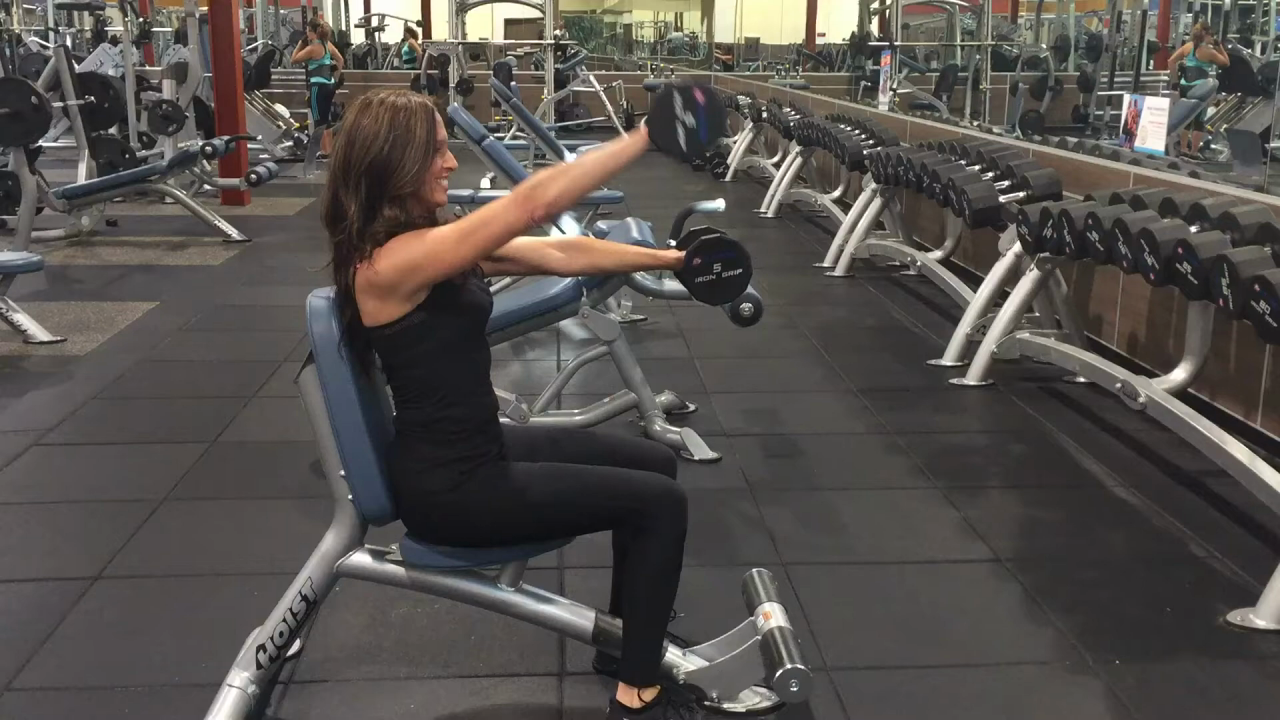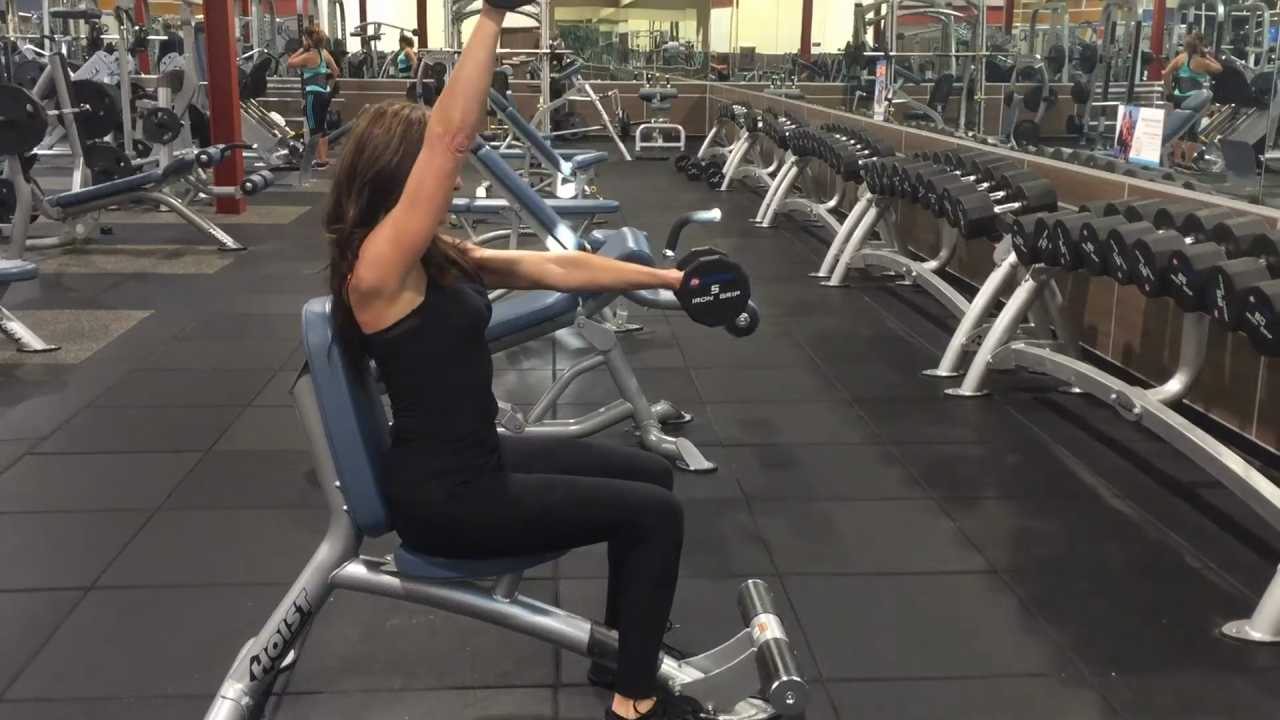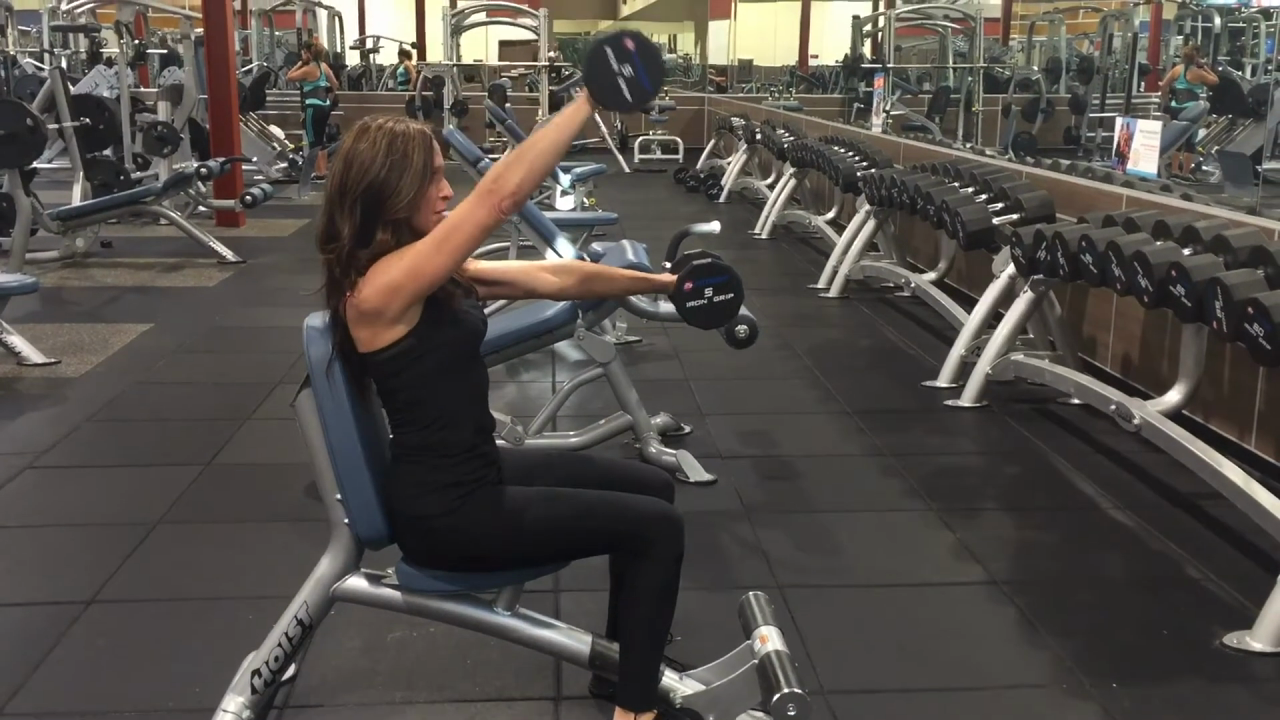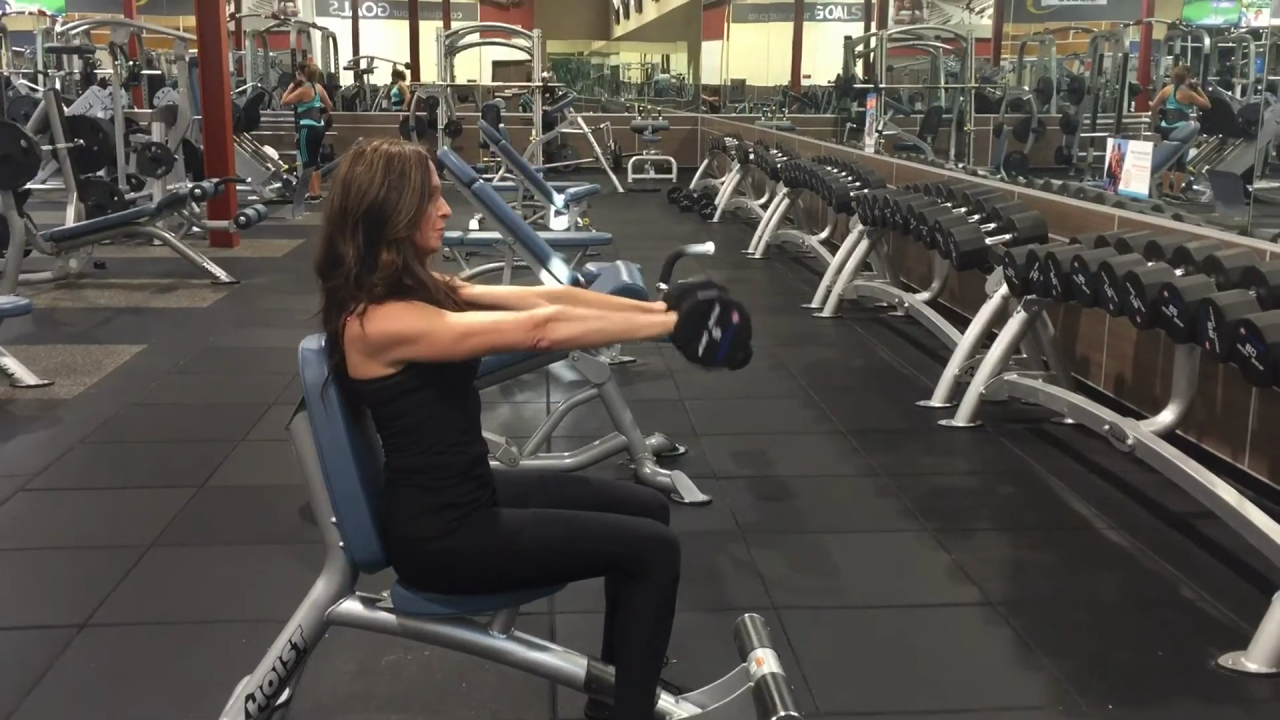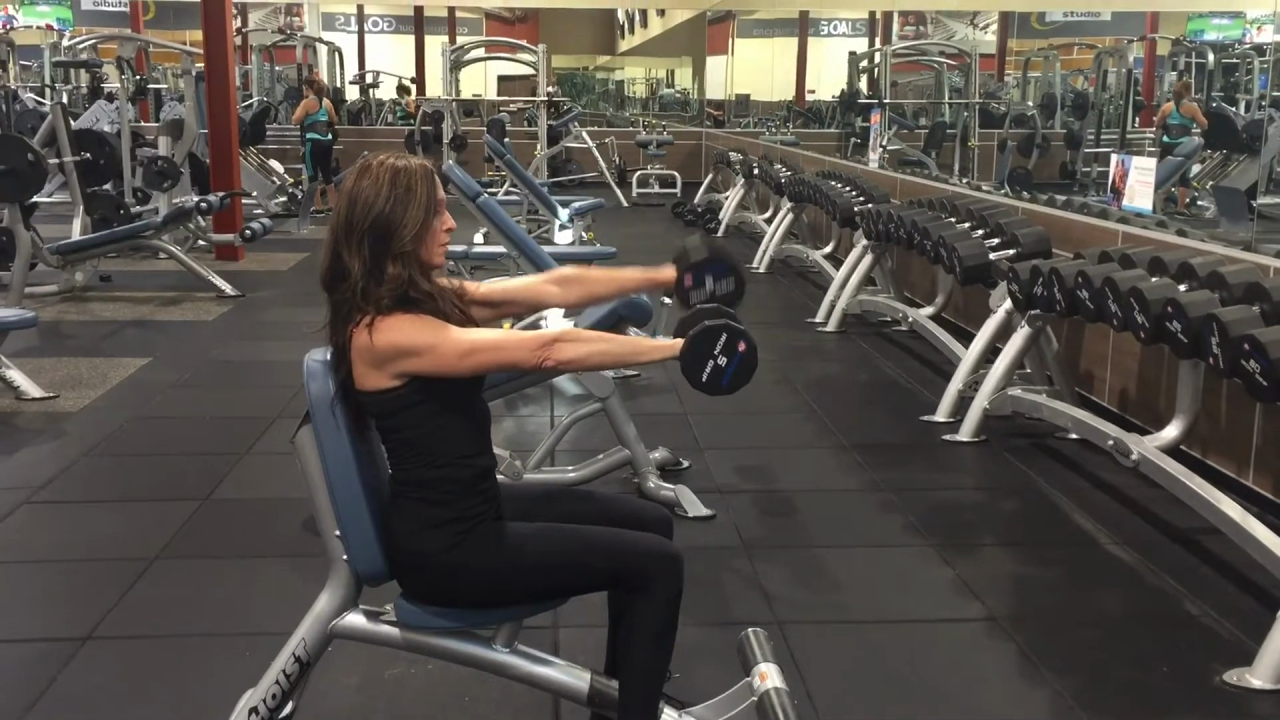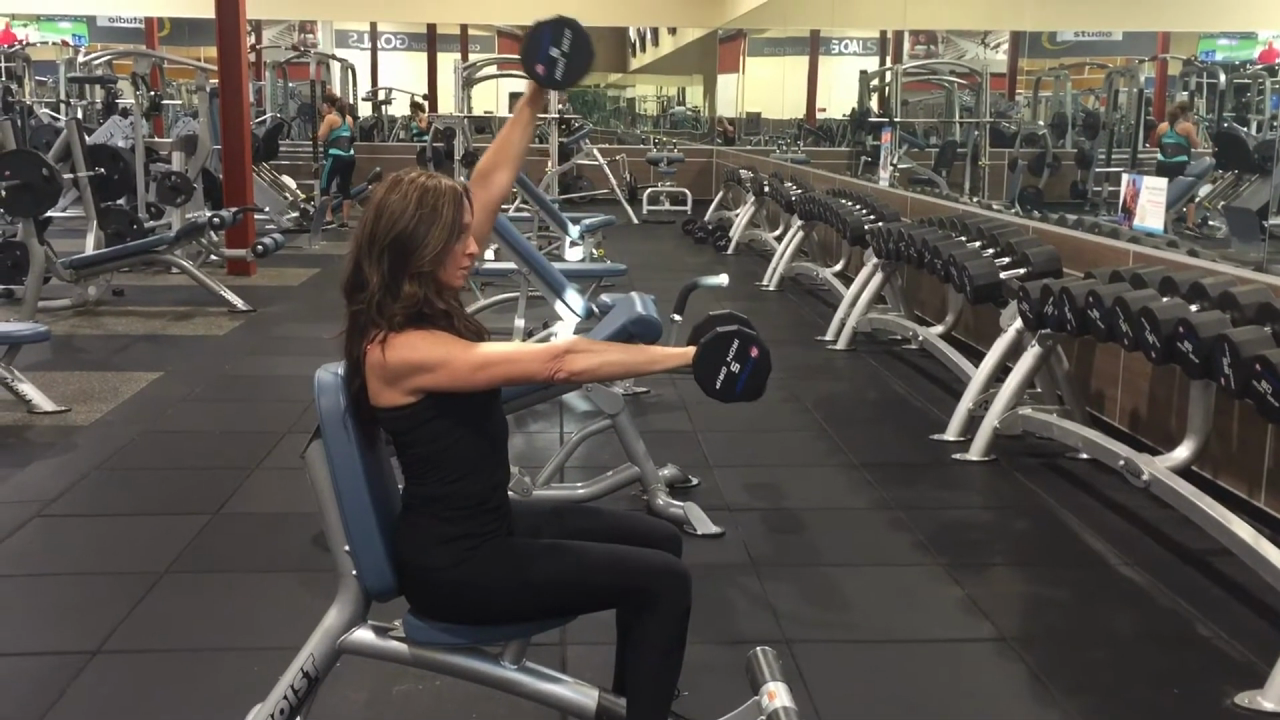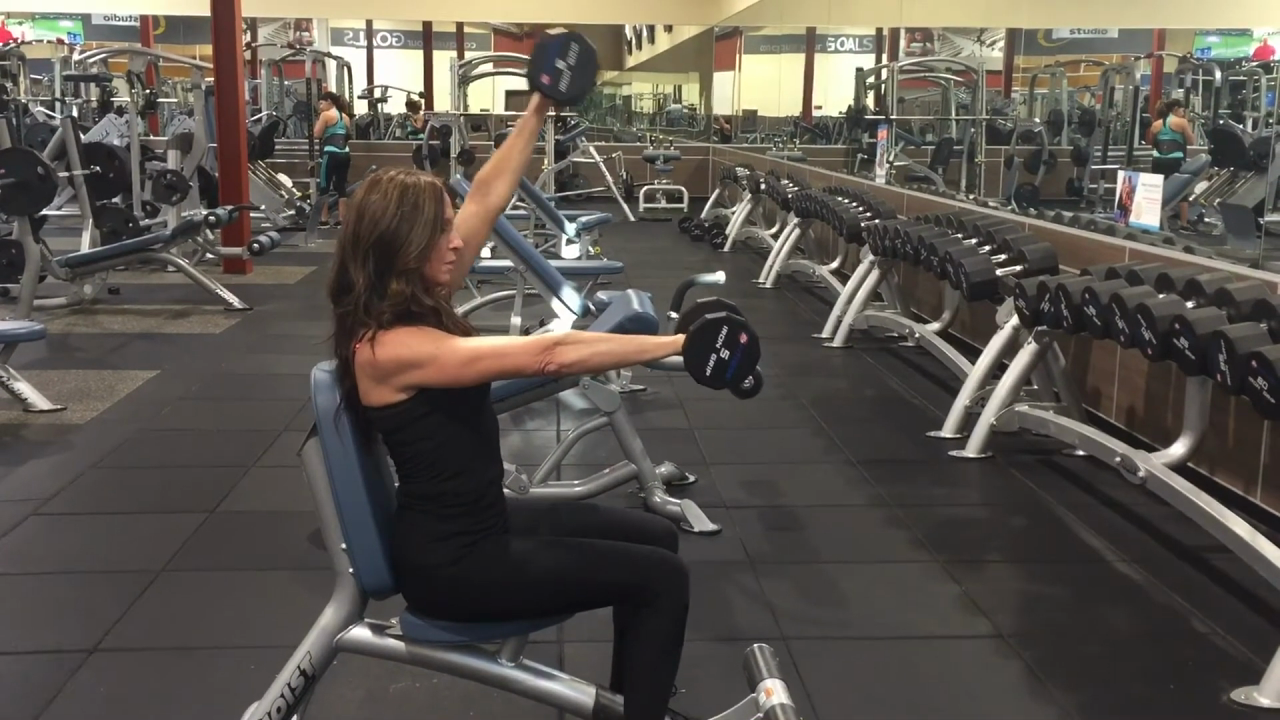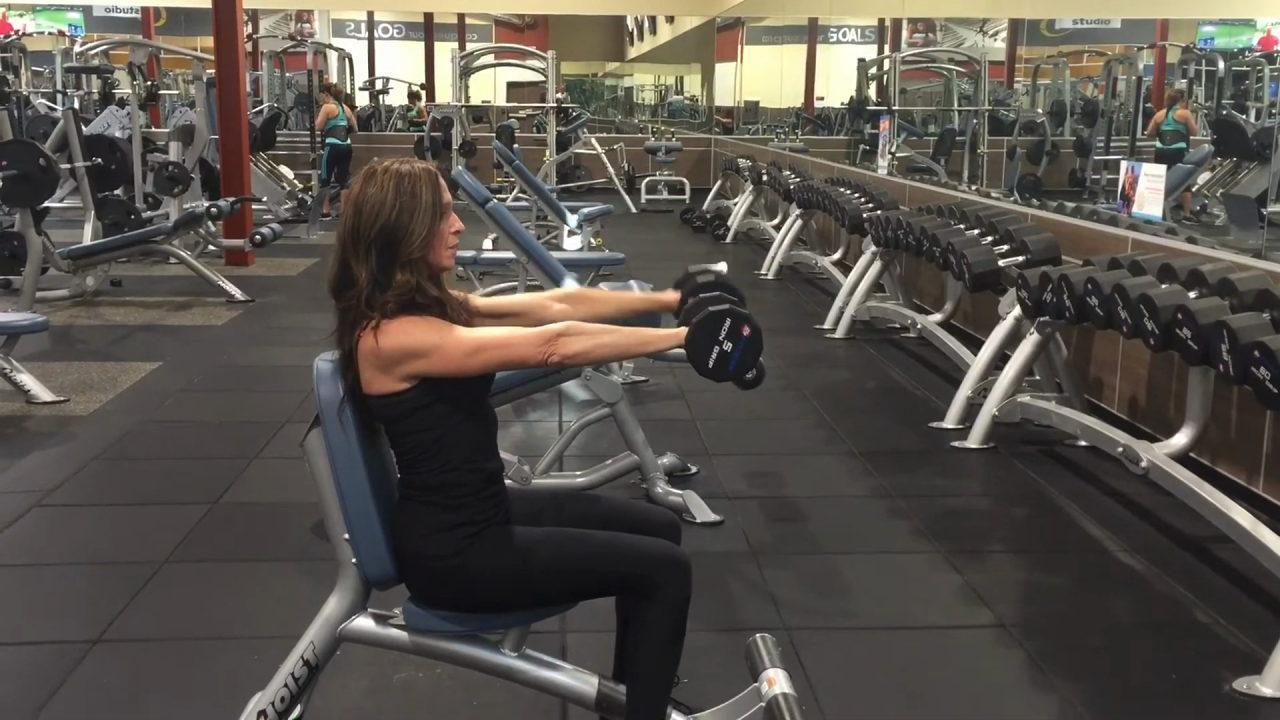
dt=0.7s
person 1, frame 1
left shoulder: (419, 244)
right shoulder: (389, 263)
left elbow: (555, 252)
right elbow: (532, 203)
left wrist: (669, 258)
right wrist: (641, 136)
left hip: (476, 449)
right hip: (447, 486)
left knee: (655, 465)
right knee: (661, 503)
left ankle: (629, 639)
person 1, frame 2
left shoulder: (435, 260)
right shoulder: (380, 268)
left elbow: (557, 267)
right elbow: (451, 140)
left wrist: (668, 279)
left hip: (475, 459)
right hip: (444, 496)
left knee: (651, 475)
right knee: (655, 513)
left ankle: (622, 647)
person 1, frame 3
left shoulder: (428, 275)
right shoulder: (379, 286)
left elbow: (550, 276)
right elbow: (498, 196)
left wrist: (659, 283)
right wrist: (587, 104)
left hip: (475, 471)
right hip: (445, 510)
left knee: (653, 488)
right knee: (658, 527)
left ankle: (623, 662)
person 1, frame 4
left shoulder: (415, 290)
right shoulder: (380, 322)
left elbow: (543, 297)
right elbow: (540, 329)
left wrist: (660, 308)
right wrist: (672, 322)
left hip: (470, 493)
right hip: (441, 534)
left knee: (647, 508)
right knee: (653, 548)
person 1, frame 5
left shoulder: (426, 297)
right shoulder: (384, 333)
left elbow: (553, 289)
right elbow: (545, 350)
left wrist: (662, 276)
right wrist: (677, 347)
left hip: (474, 505)
right hip: (445, 547)
left knee: (650, 525)
right knee: (657, 565)
person 1, frame 6
left shoulder: (424, 308)
right shoulder: (399, 350)
left elbow: (491, 186)
right elbow: (557, 362)
left wrist: (533, 100)
right wrist: (688, 355)
left hip: (483, 524)
right hip: (453, 563)
left knee: (658, 541)
right knee: (663, 581)
person 1, frame 7
left shoulder: (416, 304)
right shoulder: (388, 346)
left elbow: (489, 198)
right elbow: (547, 355)
left wrist: (537, 113)
right wrist: (678, 343)
left hip: (480, 519)
right hip: (450, 559)
left knee: (656, 539)
right knee: (662, 577)
person 1, frame 8
left shoulder: (429, 302)
right shoulder: (392, 336)
left elbow: (554, 305)
right elbow: (552, 346)
left wrist: (665, 299)
right wrist: (682, 336)
left hip: (483, 510)
right hip: (452, 550)
left knee: (657, 530)
right knee: (664, 569)
